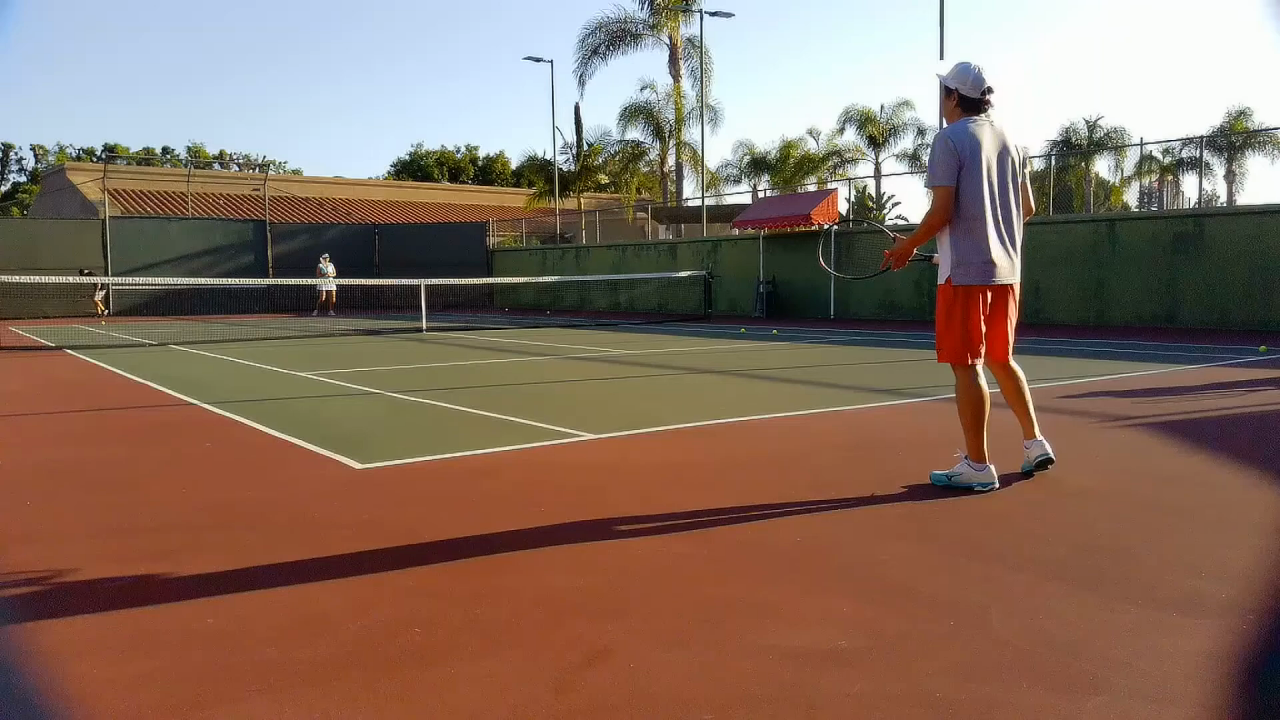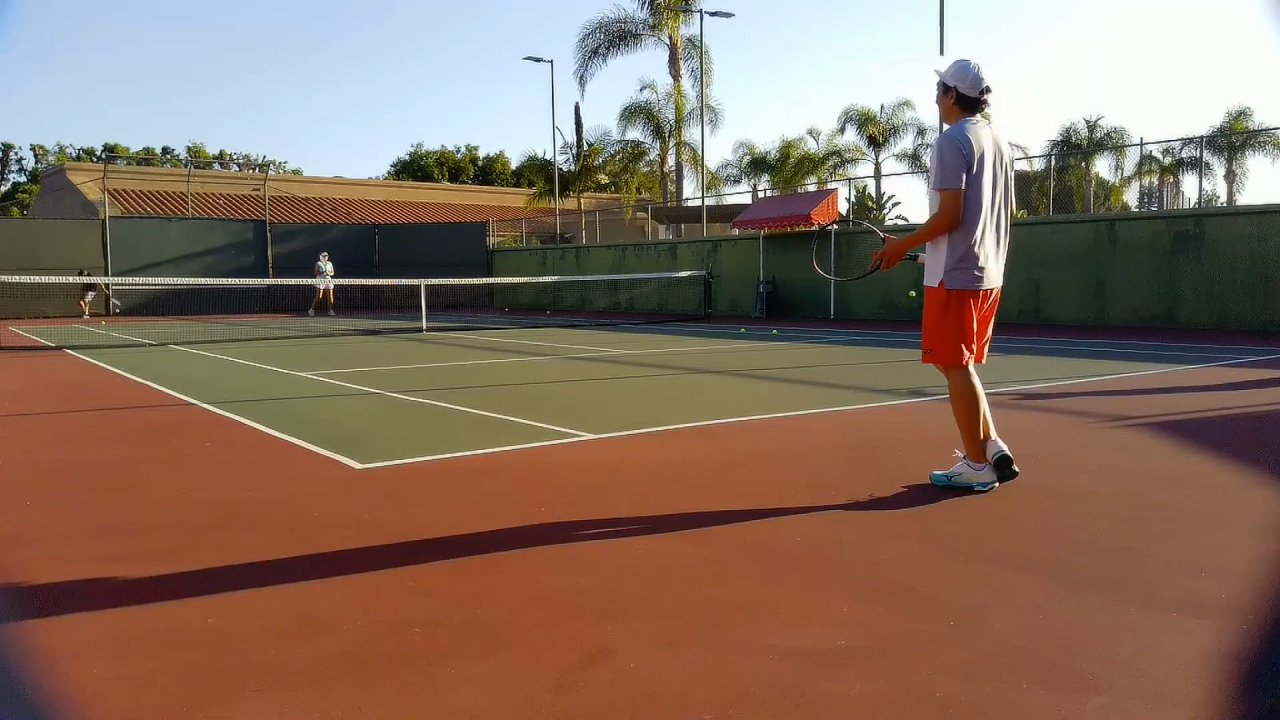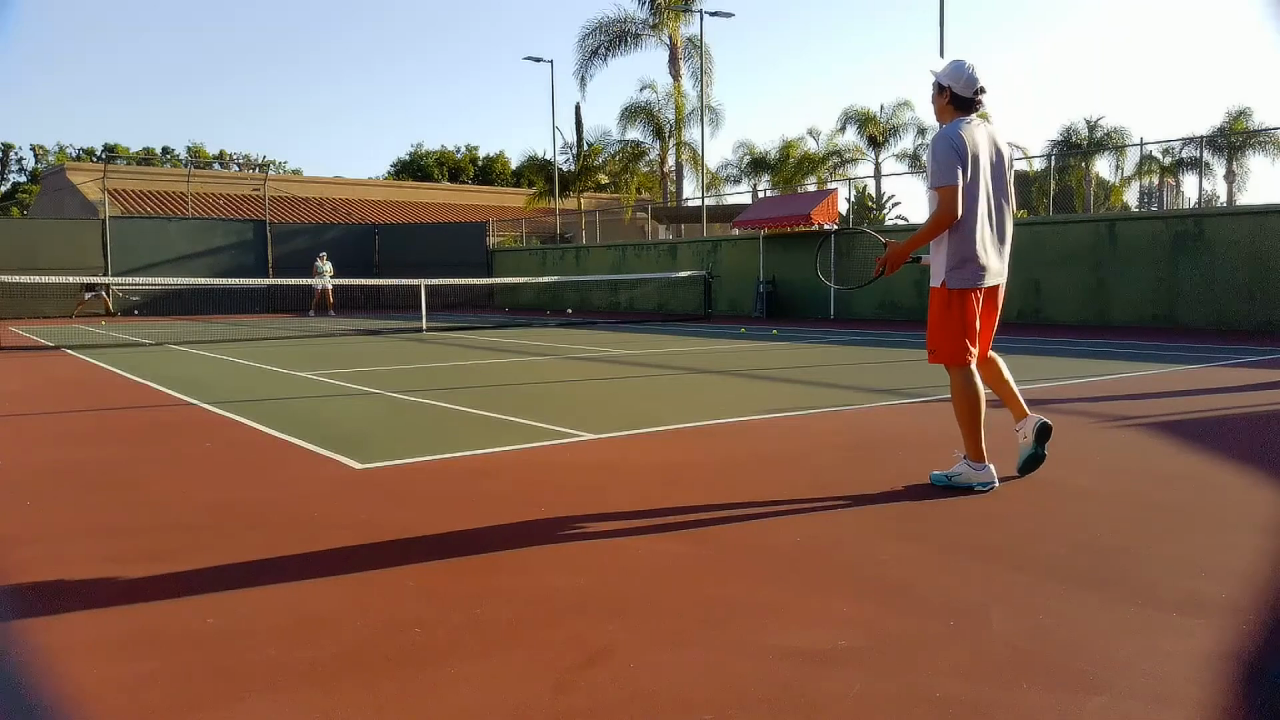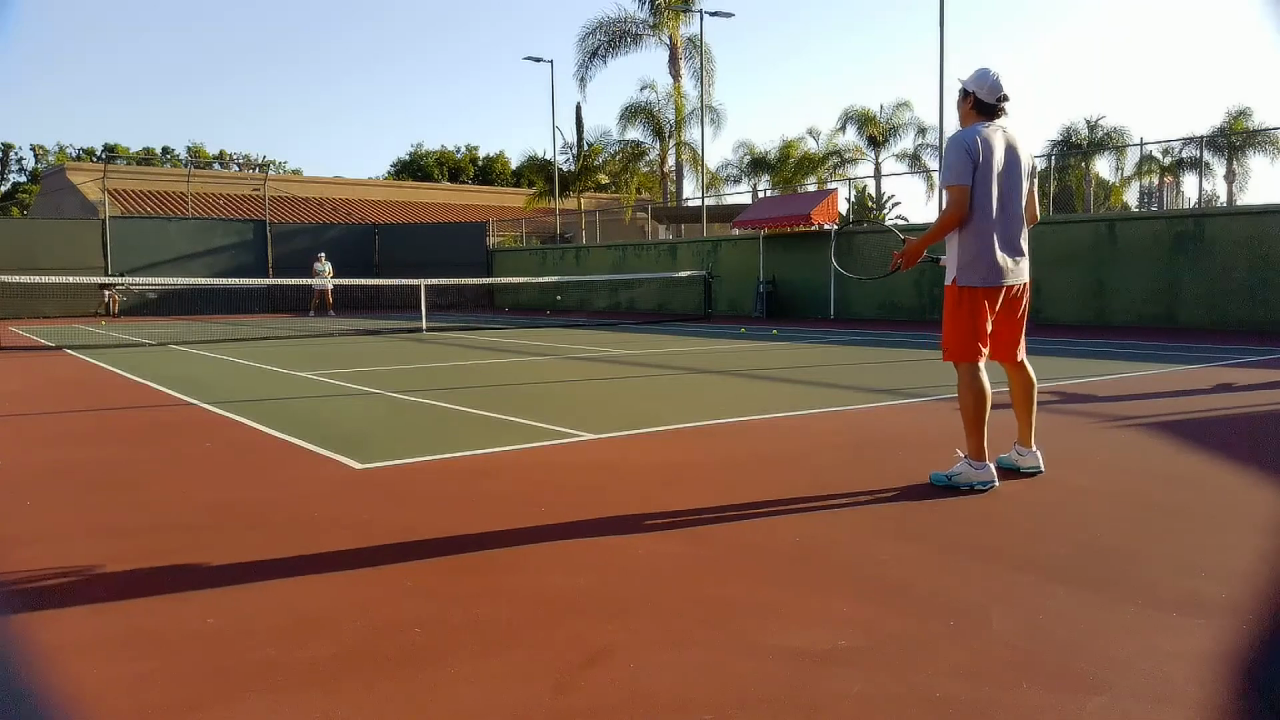
dt=0.4s
person 1, frame 1
left shoulder: (950, 138)
right shoulder: (1010, 142)
left elbow: (942, 210)
right elbow: (1028, 208)
left wrist: (909, 245)
left hip: (965, 271)
right hip: (1006, 269)
left knee: (967, 365)
right knee: (999, 360)
left ankle: (978, 466)
right ankle: (1035, 443)
person 1, frame 2
left shoulder: (953, 139)
right shoulder: (999, 141)
left elbow: (950, 213)
right elbow: (1009, 210)
left wrist: (902, 245)
left hip: (954, 273)
right hip: (988, 271)
left knee: (956, 366)
right knee: (964, 364)
left ankle: (975, 465)
right ankle: (993, 447)
person 1, frame 3
left shoulder: (948, 139)
right shoulder: (997, 141)
left elbow: (949, 211)
right elbow: (1009, 206)
left wrist: (905, 248)
left hip: (958, 271)
right hip: (994, 267)
left knee: (960, 365)
right knee: (980, 355)
left ankle: (977, 466)
right ankle: (1028, 422)
person 1, frame 4
left shoulder: (963, 141)
right shoulder: (1019, 148)
left elbow: (957, 210)
right elbow: (1032, 215)
left wrist: (919, 245)
left hip: (973, 272)
right hip: (1014, 270)
left knee: (969, 363)
right knee: (1014, 359)
left ankle: (977, 465)
right ankle: (1026, 450)
